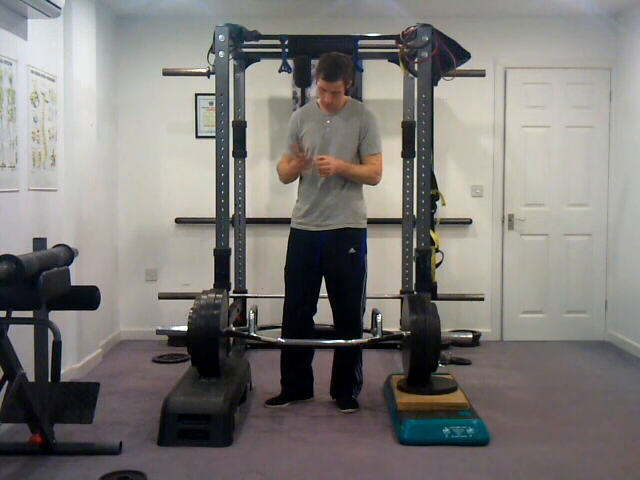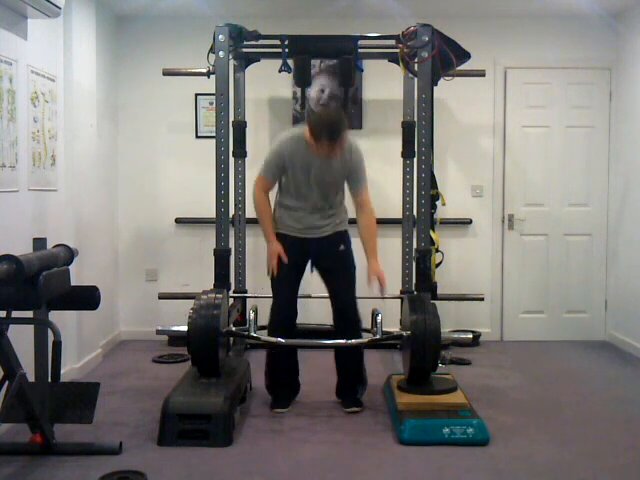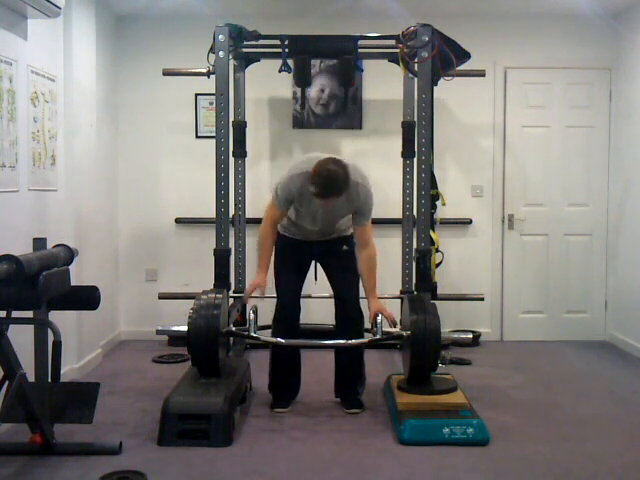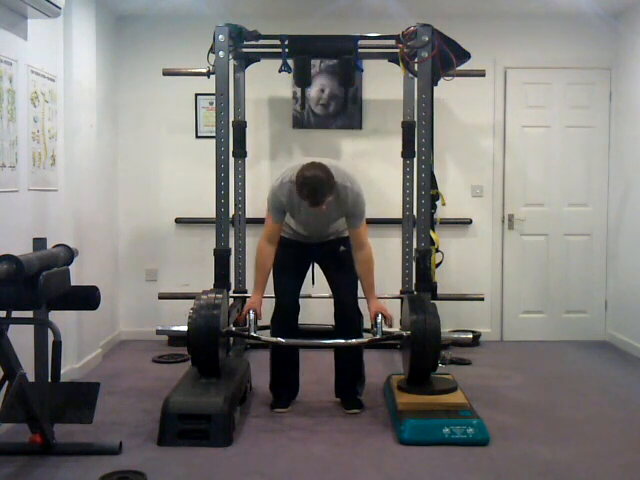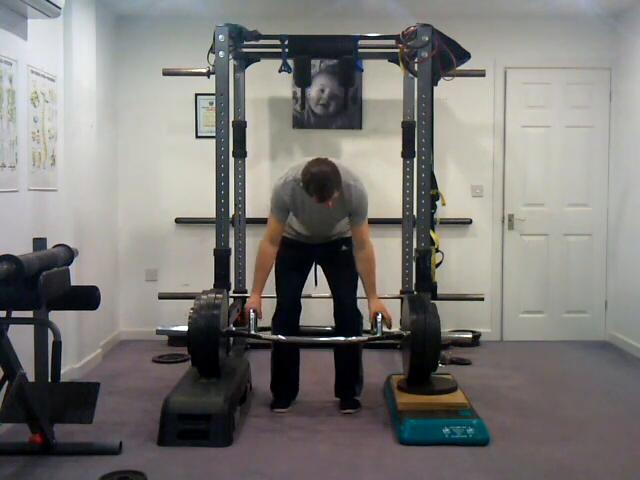
dt=1s
person 1, frame 1
left shoulder: (363, 119)
right shoulder: (301, 117)
left elbow: (375, 172)
right elbow: (283, 173)
left wrist: (341, 165)
right wrist: (295, 165)
left hip: (347, 230)
right hip: (304, 228)
left knee: (348, 315)
right knee: (297, 312)
left ankle: (346, 389)
right ankle: (295, 385)
person 1, frame 2
left shoulder: (351, 153)
right shoulder: (286, 147)
left elbow: (363, 207)
right elbow: (260, 189)
left wrist: (373, 259)
right wrist: (271, 239)
left hip: (333, 235)
right hip: (288, 235)
left knee: (346, 309)
right knee: (283, 310)
left ankle: (351, 389)
right ankle: (282, 388)
person 1, frame 3
left shoulder: (361, 189)
right shoulder: (294, 179)
left elbow: (365, 246)
right elbow: (270, 224)
left wrist: (372, 297)
right wrist: (261, 272)
left hip: (338, 239)
right hip: (292, 238)
left knee: (349, 308)
right knee: (286, 309)
left ankle: (350, 391)
right ankle: (282, 391)
person 1, frame 4
left shoulder: (351, 191)
right shoulder: (281, 189)
left elbow: (361, 247)
right elbow: (268, 242)
left wrist: (372, 299)
right wrist: (257, 294)
left hip: (336, 240)
right hip: (292, 241)
left knee: (348, 308)
right knee: (285, 308)
left ankle: (350, 392)
right ankle: (283, 391)
person 1, frame 5
left shoulder: (355, 190)
right shoulder: (285, 188)
left elbow: (362, 247)
right elbow: (270, 242)
left wrist: (373, 297)
right wrist: (256, 293)
left hip: (338, 241)
right hip: (295, 241)
left knee: (347, 311)
right knee: (286, 310)
left ankle: (348, 392)
right ankle: (283, 392)
